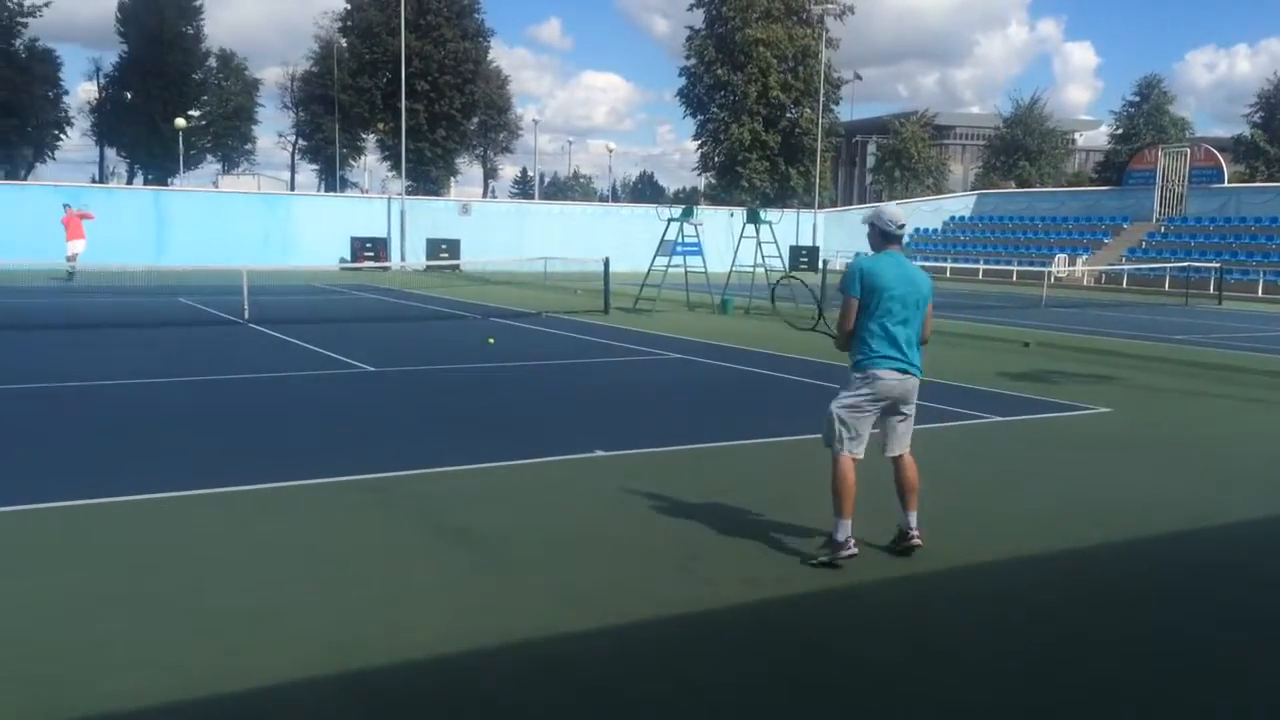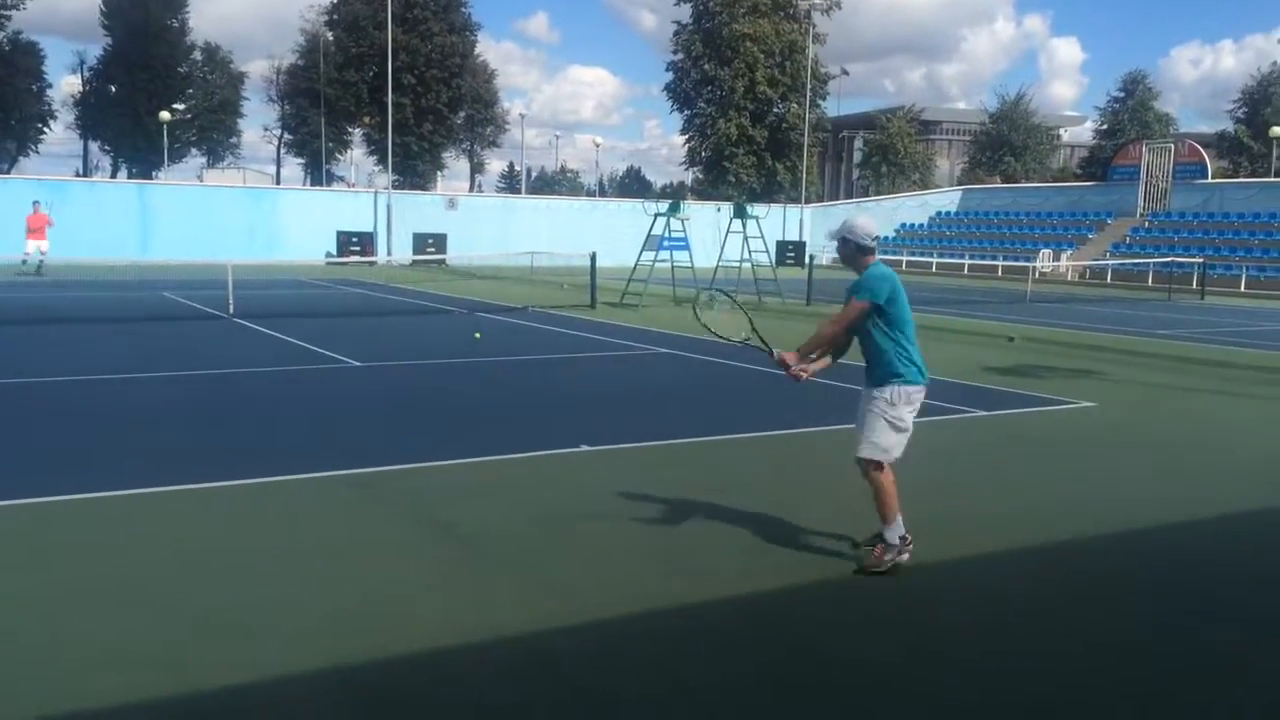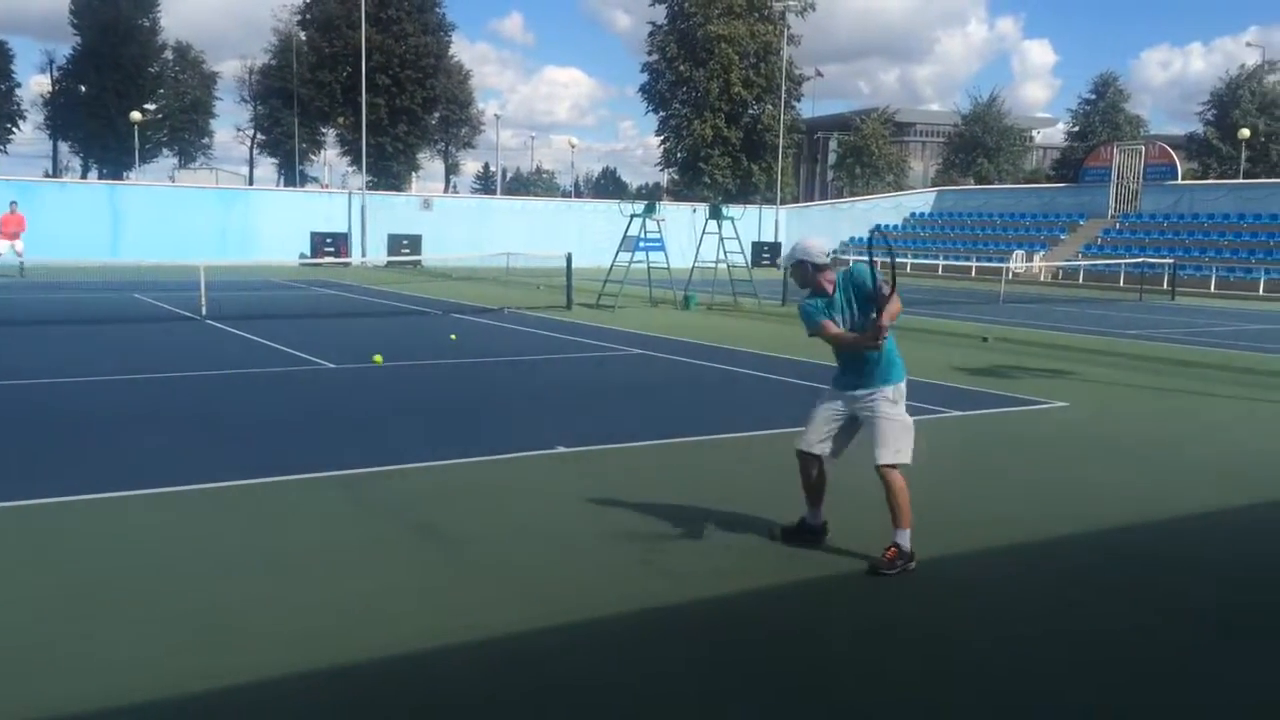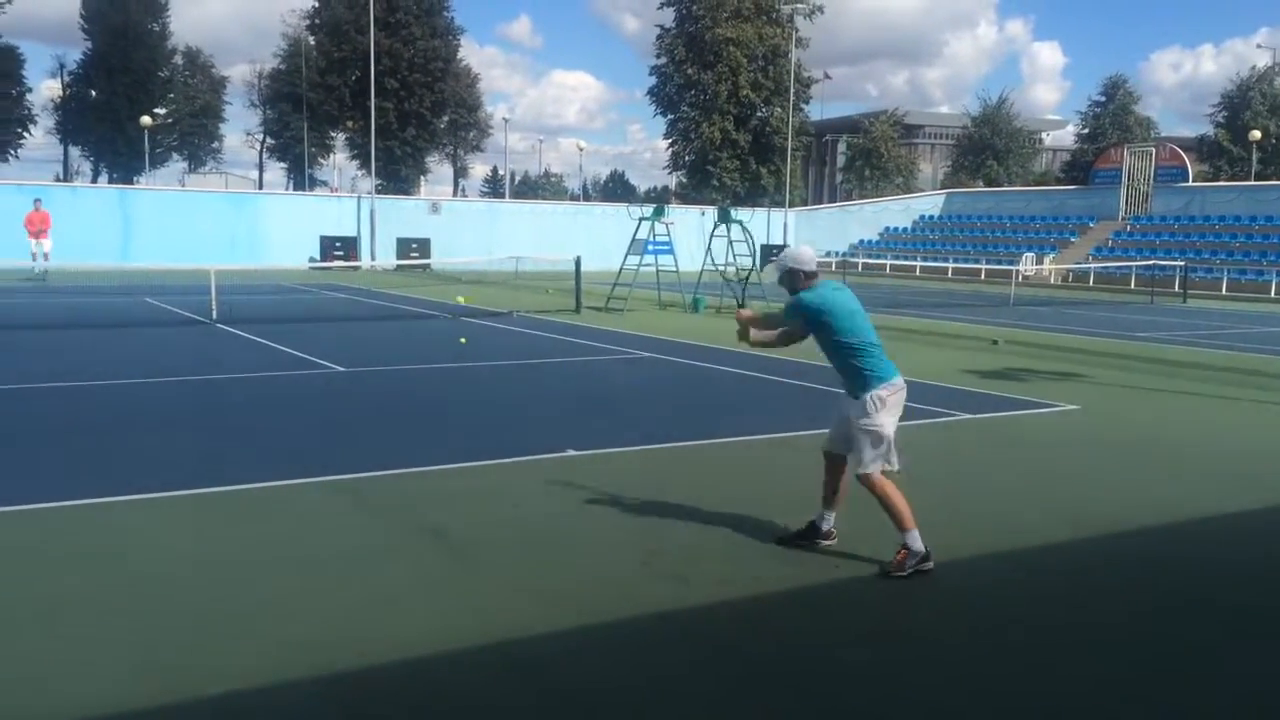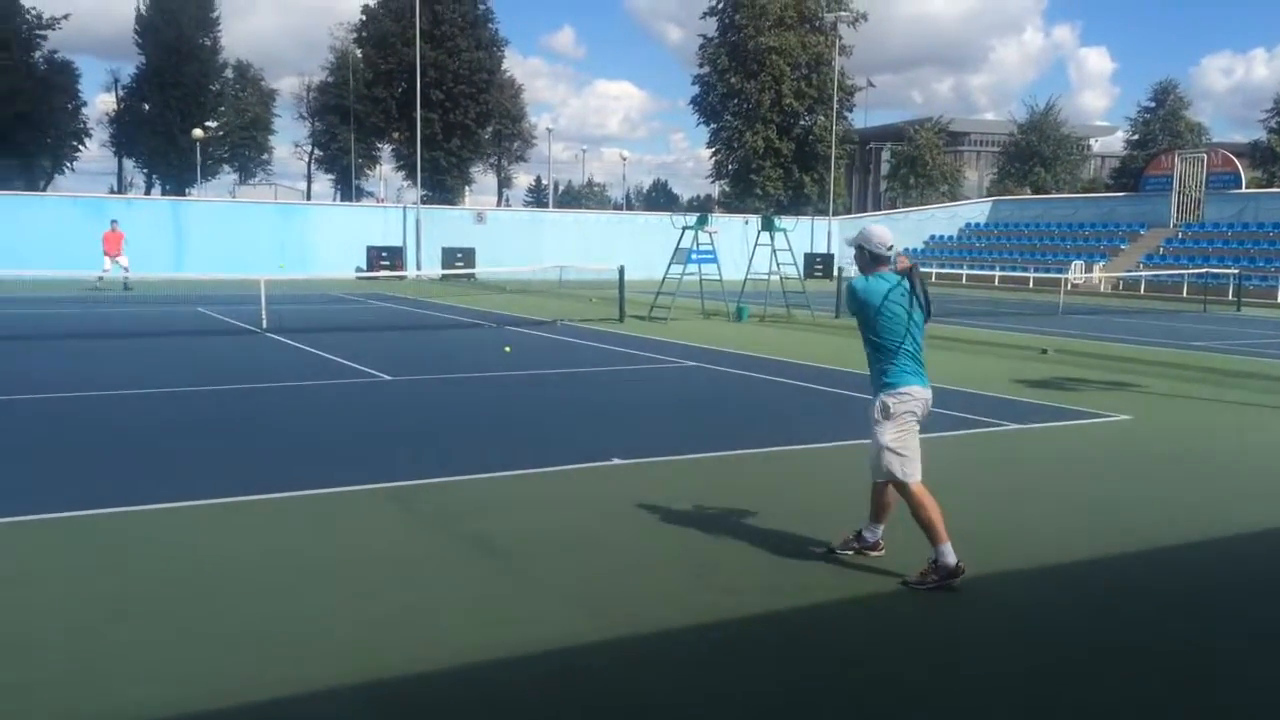
dt=0.4s
person 1, frame 1
left shoulder: (862, 267)
right shoulder: (921, 277)
left elbow: (846, 325)
right elbow: (924, 334)
left wrist: (848, 343)
left hip: (872, 372)
right hip: (908, 375)
left knee: (843, 452)
right knee: (901, 452)
left ankle: (841, 539)
right ankle: (909, 530)
person 1, frame 2
left shoulder: (880, 277)
right shoulder: (861, 284)
left elbow: (840, 324)
right elbow: (840, 340)
left wrist: (795, 353)
right wrist: (811, 366)
left hip: (900, 386)
right hip: (879, 384)
left knee: (873, 461)
right knee: (868, 460)
left ankle: (895, 546)
right ankle: (896, 533)
person 1, frame 3
left shoulder: (857, 276)
right shoulder: (809, 306)
left elbow: (893, 301)
right elbow: (837, 339)
left wrist: (882, 323)
right wrist: (864, 335)
left hip: (884, 387)
right hip: (843, 389)
left knee: (887, 466)
right knee: (808, 453)
left ankle: (903, 547)
right ankle: (813, 523)
person 1, frame 4
left shoulder: (809, 300)
right shoulder: (832, 290)
left elbow: (772, 322)
right elbow: (793, 334)
left wrist: (747, 319)
right wrist: (756, 337)
left hip: (880, 390)
right hip: (866, 388)
left knee: (871, 474)
right knee: (834, 455)
left ankle: (916, 549)
right ankle: (823, 526)
person 1, frame 5
left shoulder: (860, 287)
right shoulder: (911, 287)
left hip: (897, 395)
right hip: (917, 389)
left knee: (906, 481)
right knee: (883, 469)
left ankle: (947, 561)
right ankle: (870, 536)
